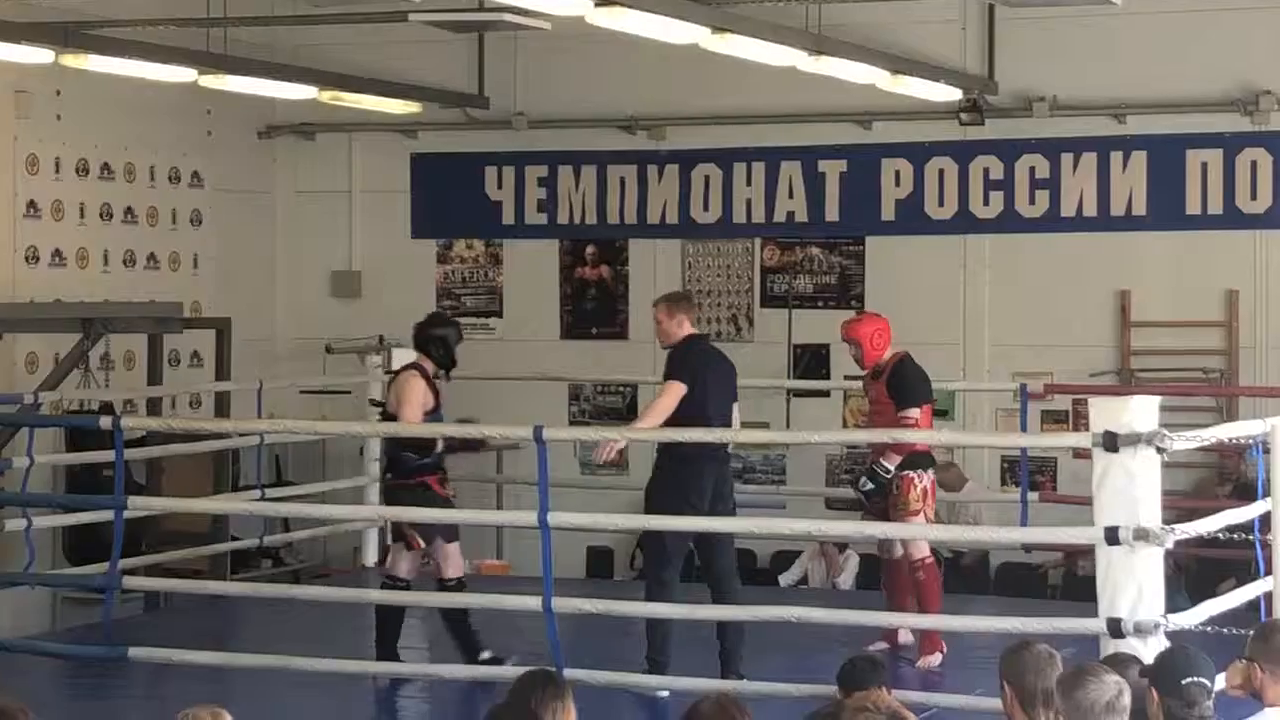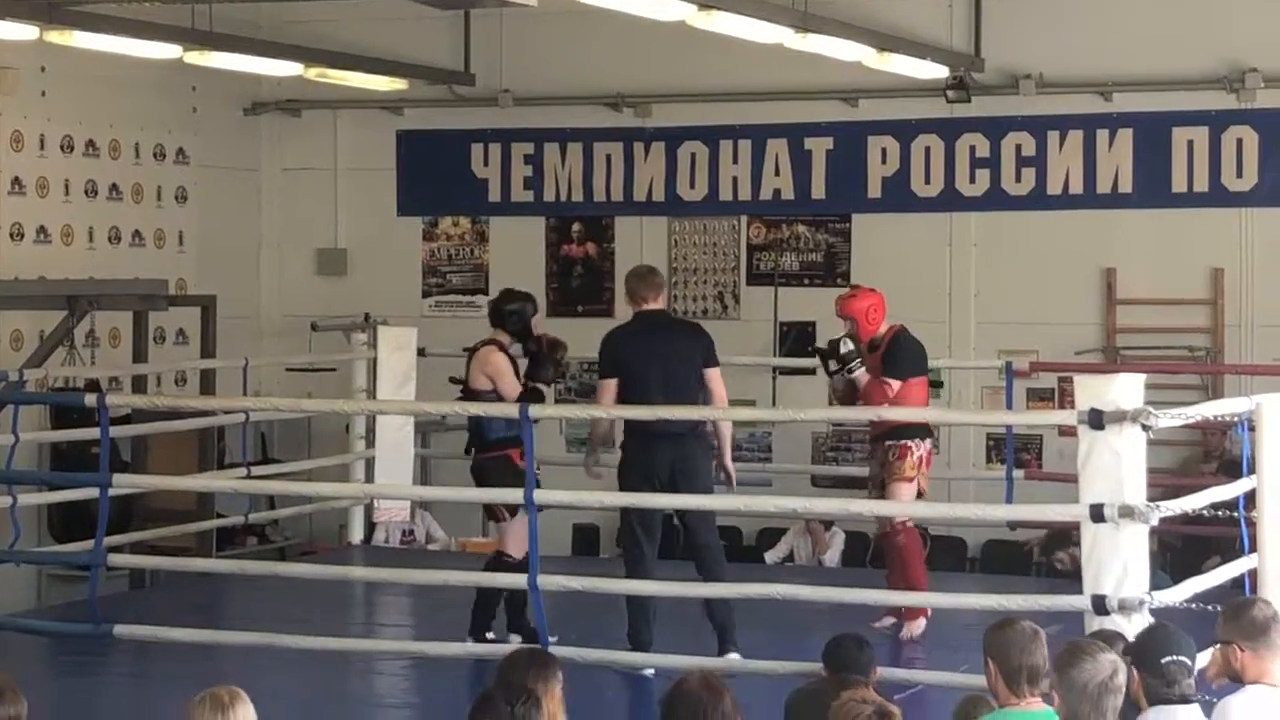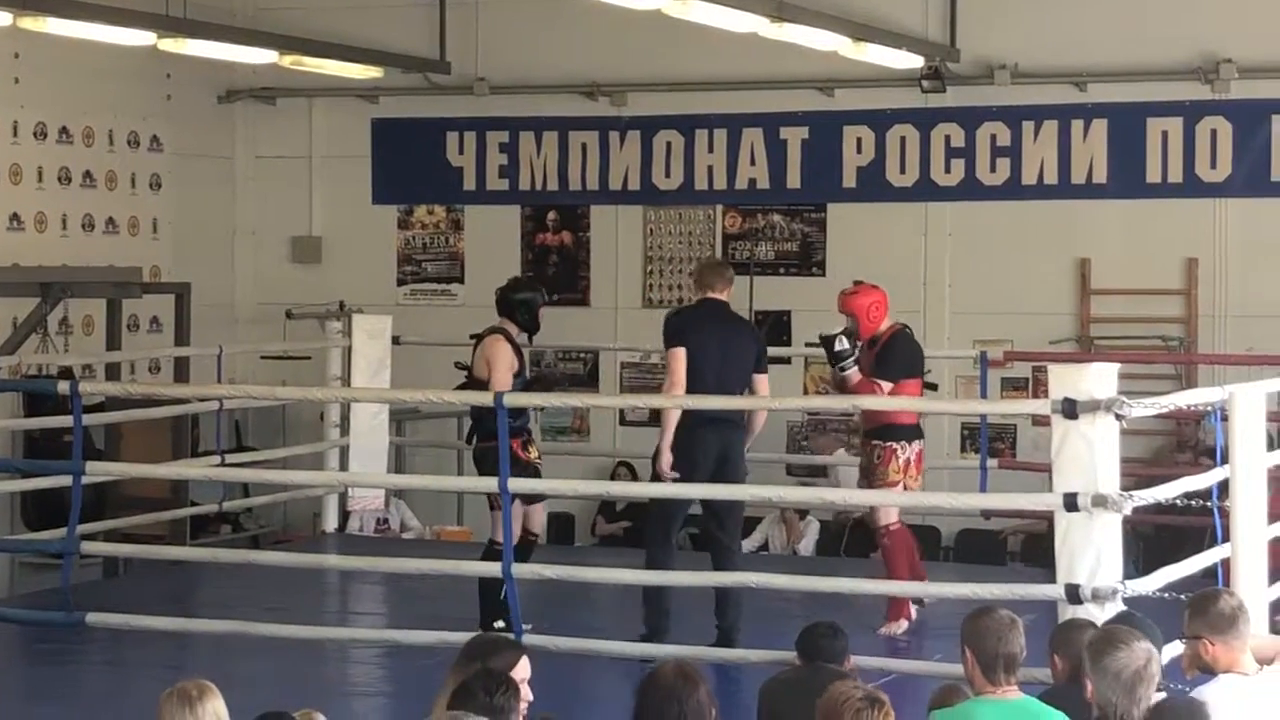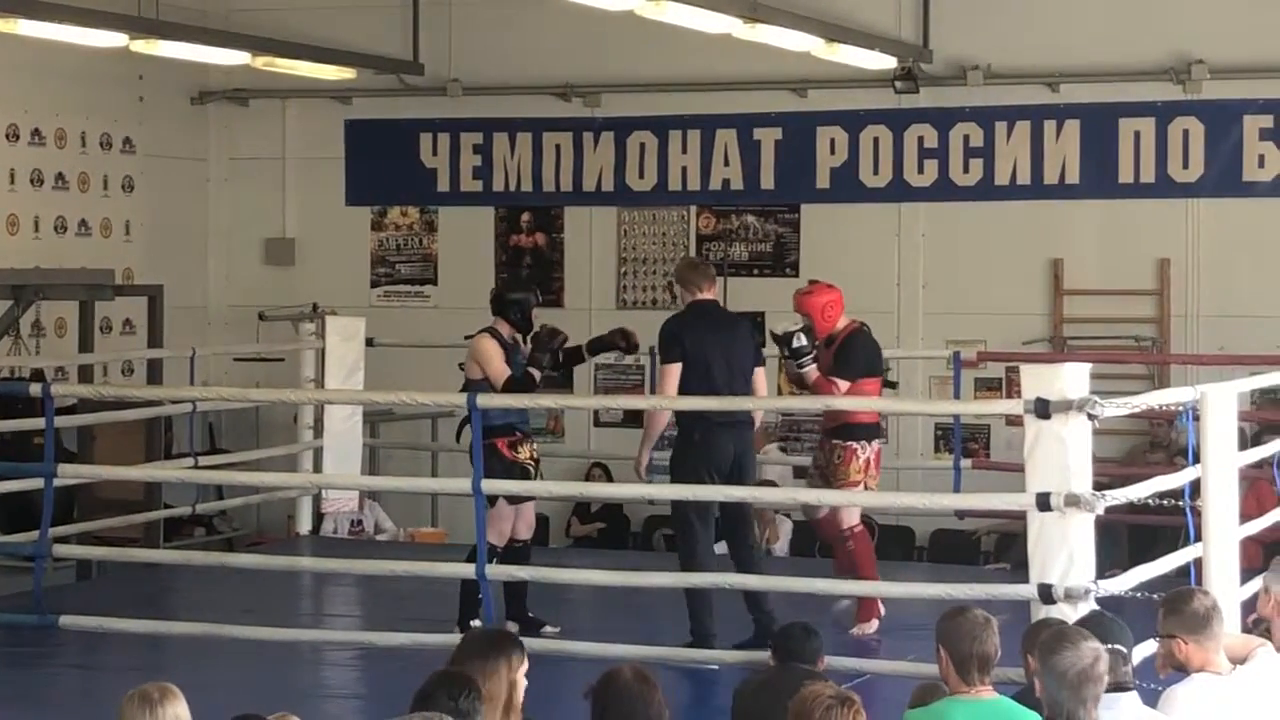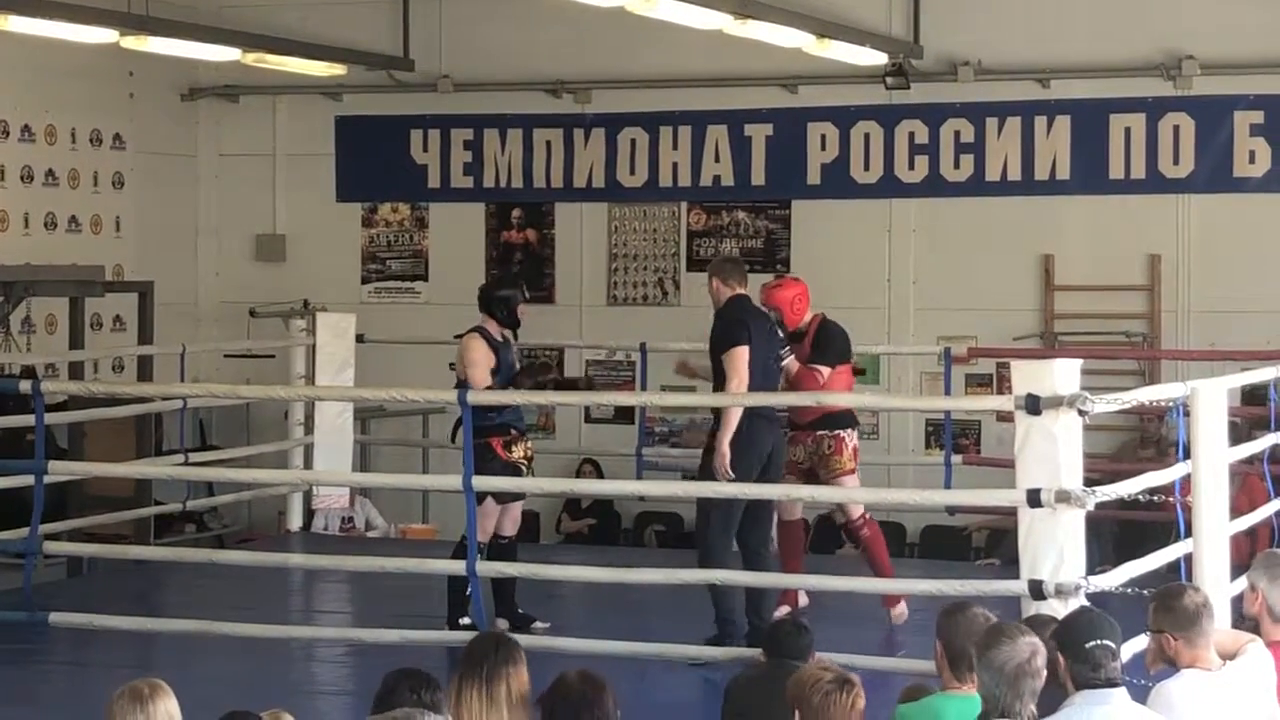
dt=0.7s
person 1, frame 1
left shoulder: (684, 355)
right shoulder: (724, 362)
left elbow: (666, 402)
left wrist: (621, 437)
left hip: (681, 473)
right hip: (718, 474)
left knee: (662, 574)
right knee: (724, 573)
left ankle: (658, 671)
right ankle: (732, 671)
person 1, frame 2
left shoulder: (617, 340)
right shoulder: (694, 334)
left elbow: (605, 409)
right elbow: (719, 399)
left wrist: (593, 455)
right wrist: (725, 454)
left hip: (643, 453)
right hip: (690, 451)
left knee: (640, 555)
right knee: (706, 546)
left ankle: (641, 649)
right ankle: (727, 641)
person 1, frame 3
left shoulder: (681, 319)
right shoulder: (749, 332)
left elbow: (676, 384)
right elbow: (761, 404)
left wrist: (664, 444)
left hip: (691, 436)
right hip: (730, 440)
left knee: (661, 535)
right knee: (726, 542)
left ankle: (656, 632)
right ankle: (728, 637)
person 1, frame 4
left shoulder: (676, 327)
right shoulder: (743, 326)
left elbow: (666, 397)
right elbow: (761, 395)
left wrist: (645, 448)
left hip: (699, 440)
right hip: (741, 439)
left knee: (695, 541)
right knee: (743, 535)
left ankle: (703, 641)
right ankle: (765, 627)
person 1, frame 5
left shoulder: (729, 316)
right shoulder: (764, 321)
left elbow: (738, 381)
left wrist: (722, 440)
right wrist: (700, 372)
left hip: (742, 433)
right hip: (771, 433)
left knee: (714, 535)
right knee: (756, 538)
left ankle: (729, 632)
right ankle: (760, 631)
person 2, frame 1
left shoulder: (417, 379)
right shoulder: (413, 381)
right elbow: (411, 442)
left wrist: (450, 440)
right wrist: (453, 441)
left hip: (413, 486)
right hip: (418, 488)
left knee: (399, 574)
right knee: (451, 571)
left ankle: (385, 655)
right ankle: (474, 655)
person 2, frame 2
left shoulder: (495, 353)
right shoulder: (493, 356)
left elbow: (514, 401)
right elbow: (523, 406)
left wrist: (538, 368)
right wrist: (544, 373)
left hip: (505, 459)
right hip: (502, 461)
left knee: (520, 545)
right knee: (512, 550)
left ankle: (519, 627)
right ankle: (479, 631)
person 2, frame 3
left shoulder: (499, 341)
right shoulder: (499, 345)
right elbow: (503, 405)
left wrist: (532, 389)
right wrist: (535, 393)
left hip: (511, 448)
right hip: (503, 450)
left knee: (533, 527)
right knee: (506, 539)
left ankle: (498, 610)
right ankle: (491, 621)
person 2, frame 4
left shoulder: (510, 342)
right shoulder: (484, 343)
left elbow: (557, 361)
right elbow: (513, 389)
left wrist: (601, 343)
right wrist: (540, 355)
left hip: (519, 448)
right hip: (498, 450)
left knee: (522, 534)
right knee: (497, 537)
left ankle: (517, 615)
right ankle: (468, 619)
person 2, frame 5
left shoulder: (504, 339)
right shoulder: (475, 343)
right elbow: (484, 399)
left wrist: (562, 383)
right wrist: (525, 380)
left hip: (512, 446)
right hip: (490, 448)
left knee: (508, 532)
right knee: (481, 534)
left ankle: (507, 612)
right ankle: (457, 617)
person 3, frame 1
left shoulder: (906, 372)
right shoulder: (873, 375)
left elbow: (909, 433)
left wrist: (879, 471)
right wrist: (873, 471)
left hip: (910, 471)
right hip: (889, 472)
left knee: (915, 552)
right knee: (890, 552)
left ankle: (933, 640)
right ankle: (899, 629)
person 3, frame 2
left shoulder: (902, 345)
right shoulder: (868, 348)
left elbow: (880, 397)
right elbow: (845, 400)
left wrist: (853, 363)
right wrist: (835, 367)
left hip: (909, 440)
right hip: (883, 442)
left knee: (898, 519)
right knee: (886, 526)
left ankle: (919, 603)
right ankle: (900, 603)
person 3, frame 3
left shoulder: (899, 344)
right shoulder: (872, 343)
left elbow: (872, 395)
right elbow: (849, 389)
left wrist: (845, 362)
right wrist: (837, 358)
left hip: (897, 440)
right hip: (878, 439)
left knee: (885, 520)
right knee: (885, 519)
left ankle: (901, 608)
right ankle: (917, 582)
person 3, frame 4
left shoulder: (858, 343)
right shoulder: (831, 340)
left elbow: (830, 393)
right elbow: (806, 384)
left wrist: (803, 359)
right wrist: (790, 354)
left hip: (856, 440)
right hip: (833, 438)
left knee: (847, 522)
right knee: (817, 512)
left ankle: (870, 607)
right ankle: (848, 577)
person 3, frame 5
left shoulder: (830, 333)
right shoulder: (789, 337)
left elbow: (812, 383)
left hip: (834, 430)
right hip: (800, 432)
left knee: (853, 512)
right knee: (787, 512)
left ankle: (892, 593)
right ankle: (793, 593)
